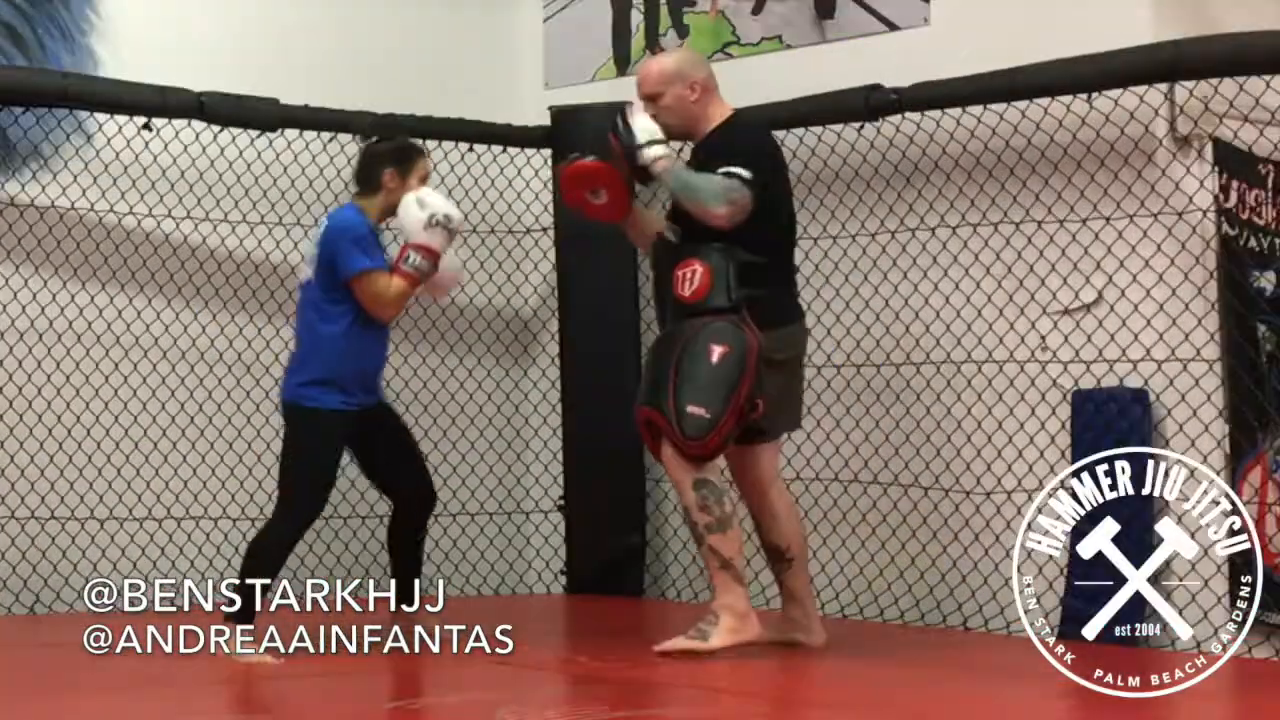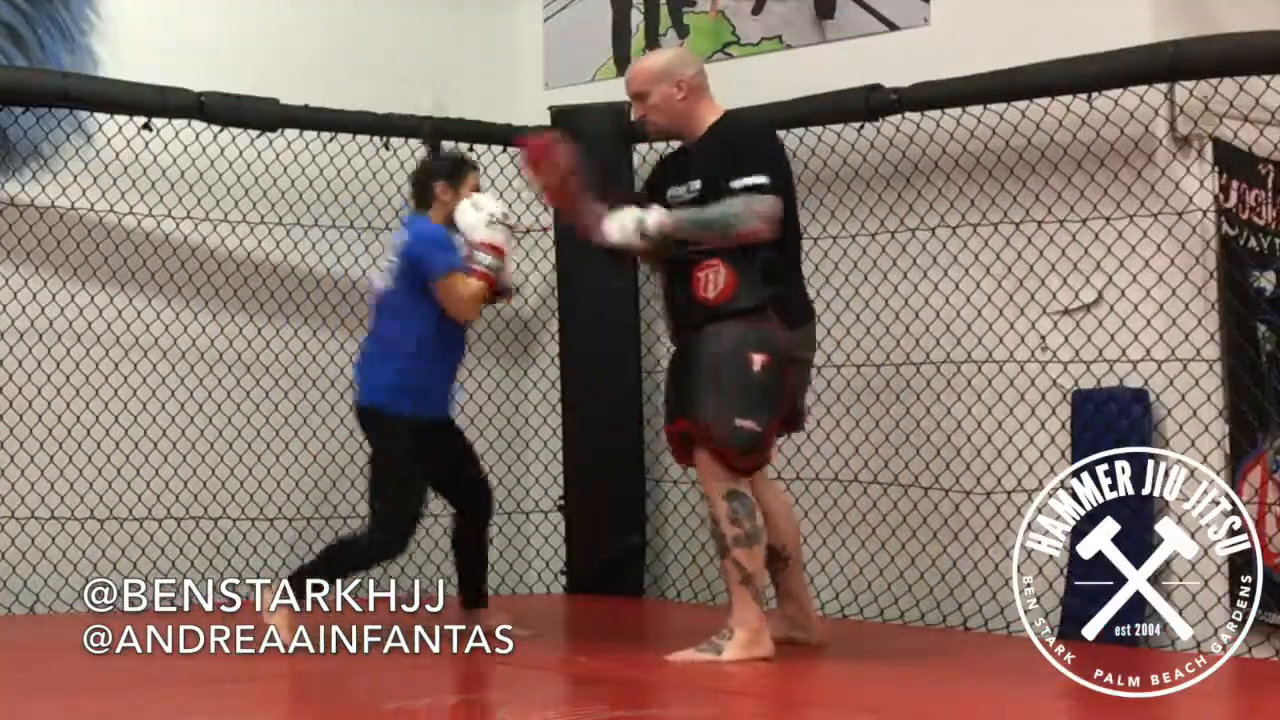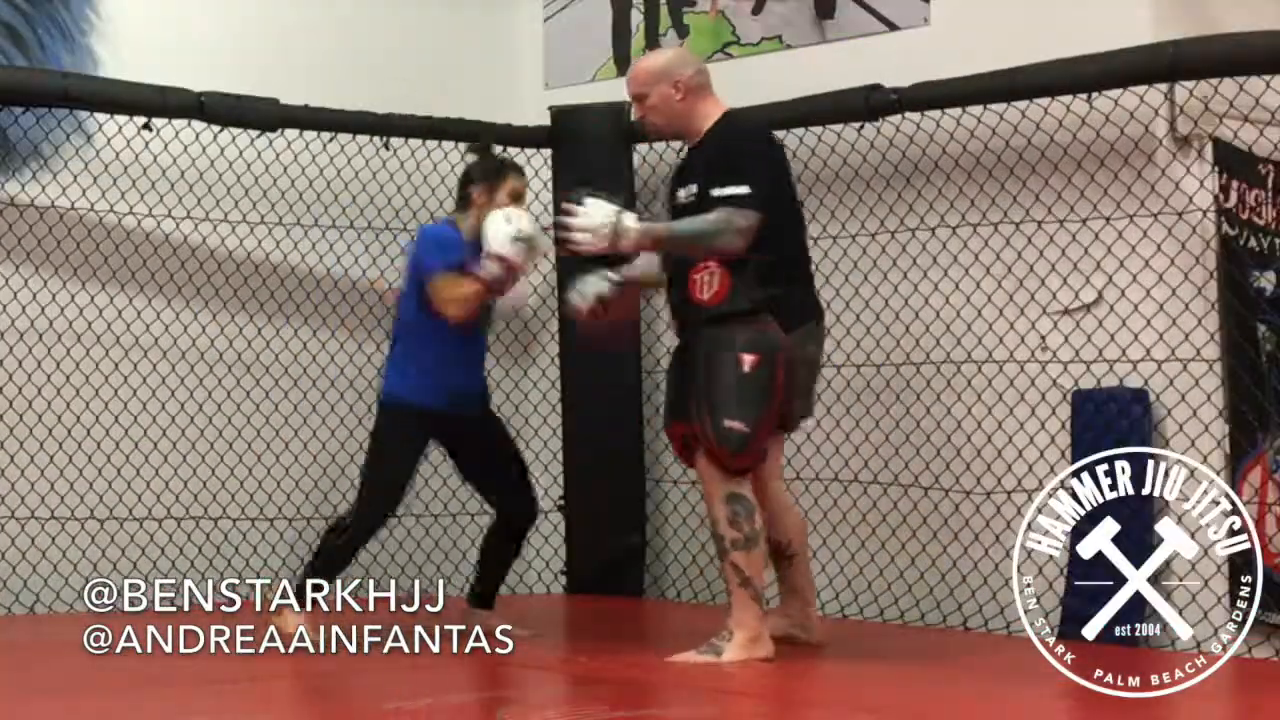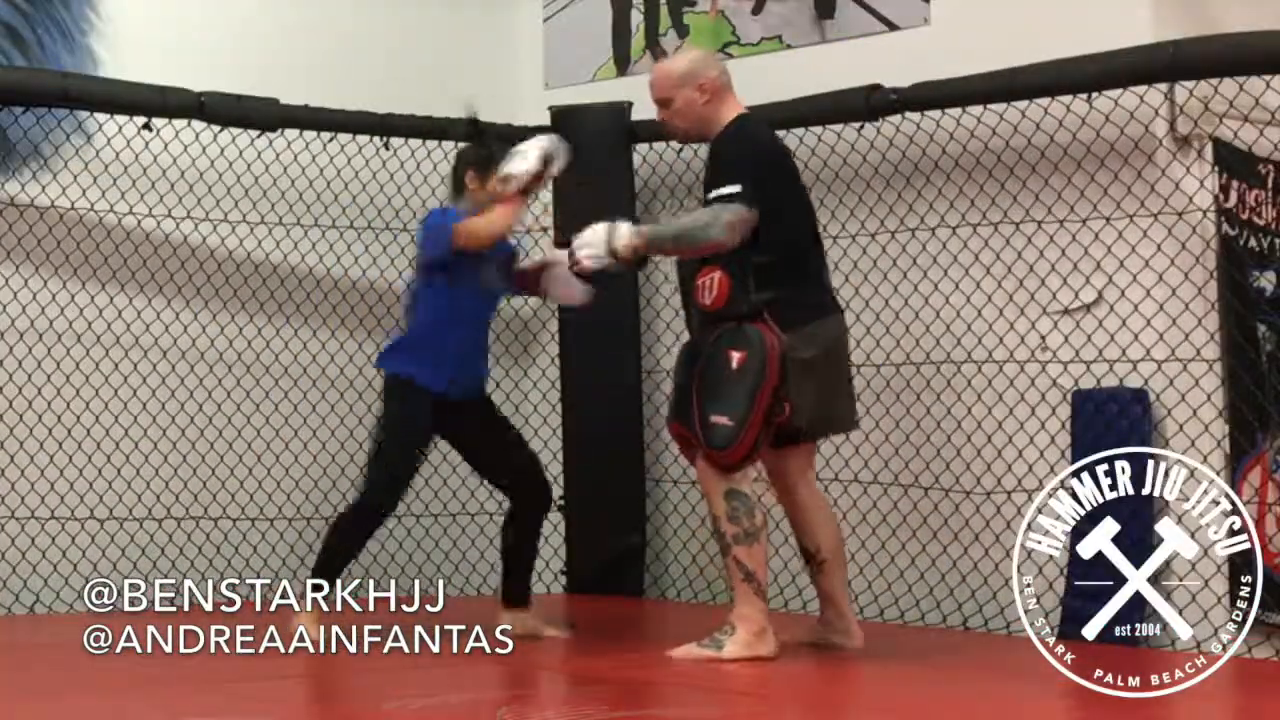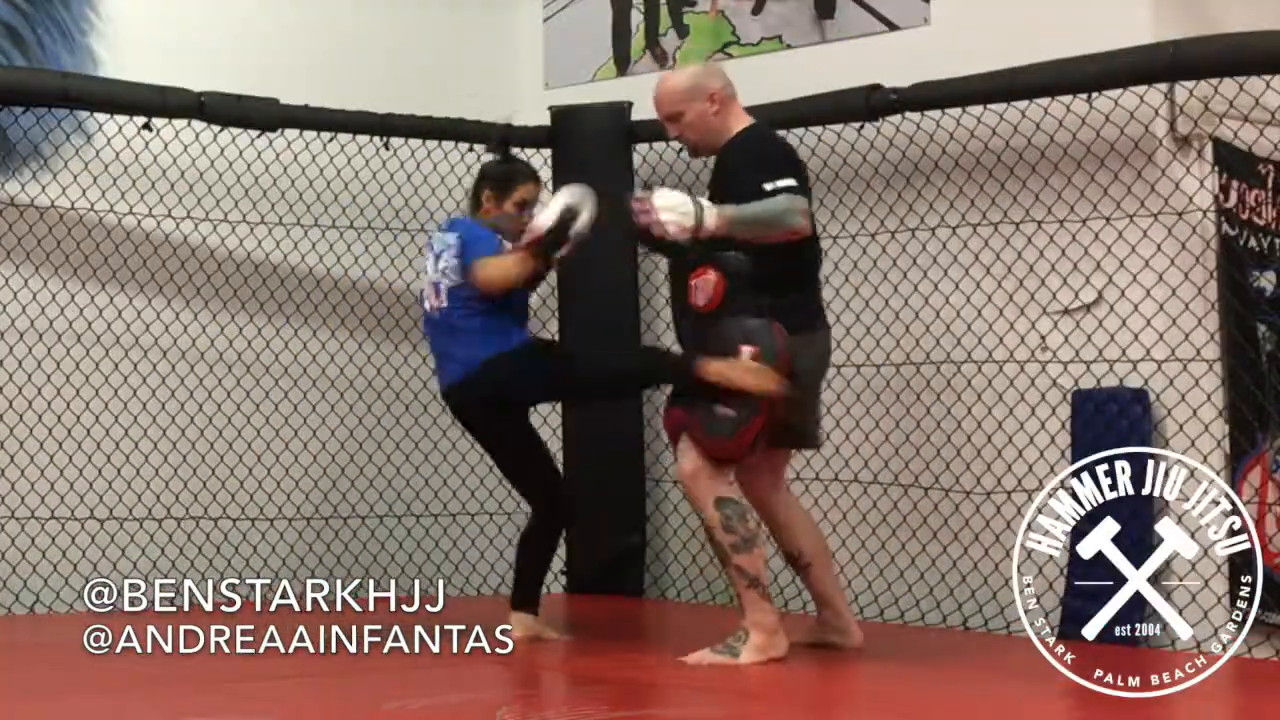
dt=0.3s
person 1, frame 1
left shoulder: (741, 140)
right shoulder: (709, 150)
left elbow: (721, 211)
right elbow: (666, 247)
left wrist: (655, 156)
right wrist: (624, 204)
left hip: (744, 328)
left knee: (682, 455)
right knee: (753, 467)
left ankle: (733, 612)
right ankle: (802, 617)
person 1, frame 2
left shoulder: (747, 141)
right shoulder: (673, 169)
left elbow: (758, 223)
right elbow: (645, 247)
left wrist: (651, 221)
left hip: (757, 329)
right hip: (718, 334)
left knee: (718, 464)
right knee: (743, 469)
left ankle: (747, 629)
right ankle: (799, 612)
person 1, frame 3
left shoulder: (737, 143)
right shoulder: (700, 158)
left elbow: (733, 233)
right elbow: (679, 257)
left wrist: (626, 232)
right wrist: (614, 281)
left hip: (761, 332)
right hip: (757, 331)
left knee: (720, 466)
right knee: (752, 469)
left ankle: (747, 631)
right ankle: (801, 610)
person 1, frame 4
left shoulder: (741, 143)
right shoulder: (752, 145)
left elbow: (724, 230)
left wrist: (623, 239)
left hip: (771, 331)
right hip: (799, 329)
left knee: (718, 463)
right knee: (791, 474)
left ankle: (750, 627)
right ankle: (838, 619)
person 1, frame 5
left shoulder: (759, 149)
right shoulder: (734, 160)
left elbow: (795, 220)
left wrist: (700, 217)
right wrist: (672, 228)
left knee: (700, 469)
right knee: (760, 483)
left ankle: (761, 630)
right ankle: (836, 619)
person 2, frame 1
left shoulder: (369, 227)
right shoulder: (349, 228)
right elbow: (383, 306)
left wrist: (425, 277)
right wrist: (423, 246)
left hip: (361, 400)
right hip: (319, 397)
left knee: (417, 496)
right knee: (293, 517)
right ankle: (232, 625)
person 2, frame 2
left shoulder: (429, 238)
right shoulder: (432, 239)
right elbow: (465, 307)
right wrist: (488, 251)
left hip: (420, 407)
right hip: (397, 406)
left knee: (476, 497)
right knee: (393, 531)
left ankle: (474, 611)
right ankle: (286, 601)
person 2, frame 3
left shoulder: (486, 242)
right shoulder: (444, 235)
right elbow: (455, 308)
right wrist: (500, 263)
left hip: (465, 405)
right hip: (409, 402)
left knee: (520, 505)
right knee: (372, 511)
left ankle: (482, 607)
right ankle: (297, 601)
person 2, frame 4
left shoulder: (497, 249)
right shoulder: (445, 221)
left elbow: (518, 280)
right elbow: (483, 234)
left wrist: (549, 273)
right wrist: (523, 183)
left hip: (465, 395)
right hip: (414, 384)
left knee: (534, 492)
right knee: (380, 496)
left ankle: (517, 612)
right ankle: (311, 603)
person 2, frame 5
left shoulder: (449, 235)
right shoulder: (475, 234)
right elbow: (495, 279)
left wrist: (536, 254)
right wrist: (535, 245)
left hip: (466, 390)
right hip: (499, 367)
left knee: (551, 505)
right knee: (631, 363)
left ankle: (524, 616)
right ankle: (713, 370)
